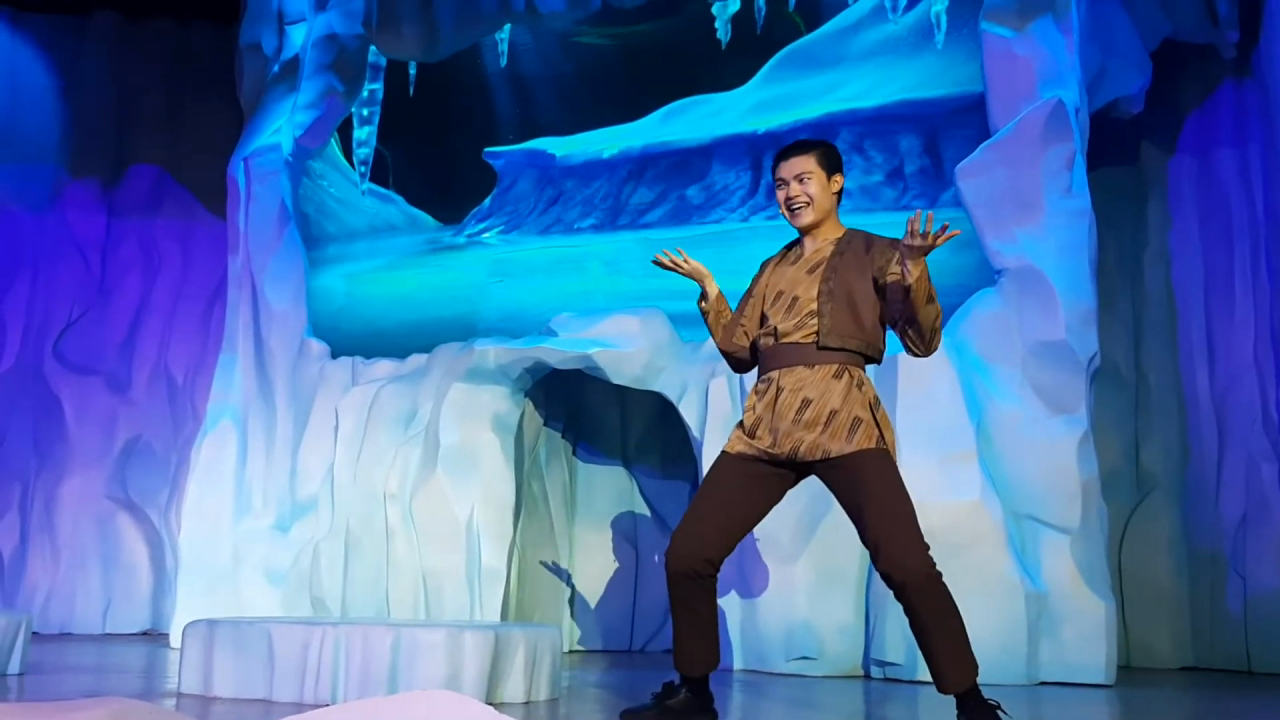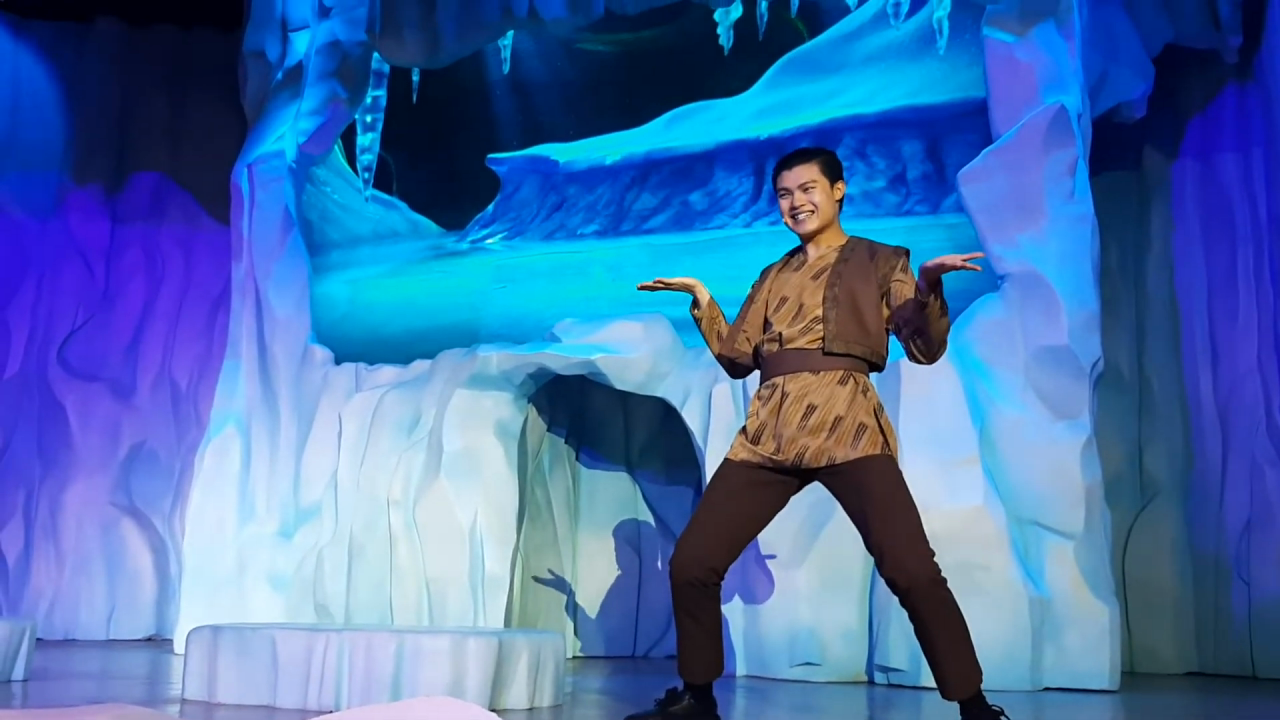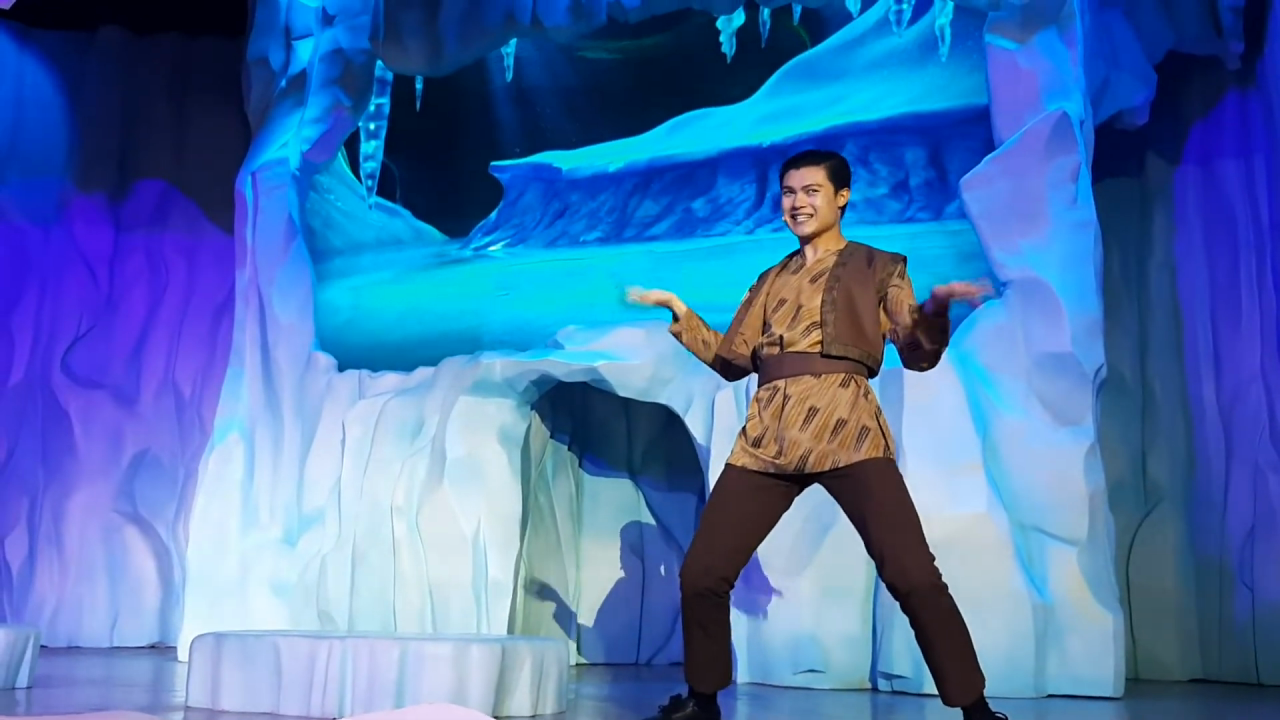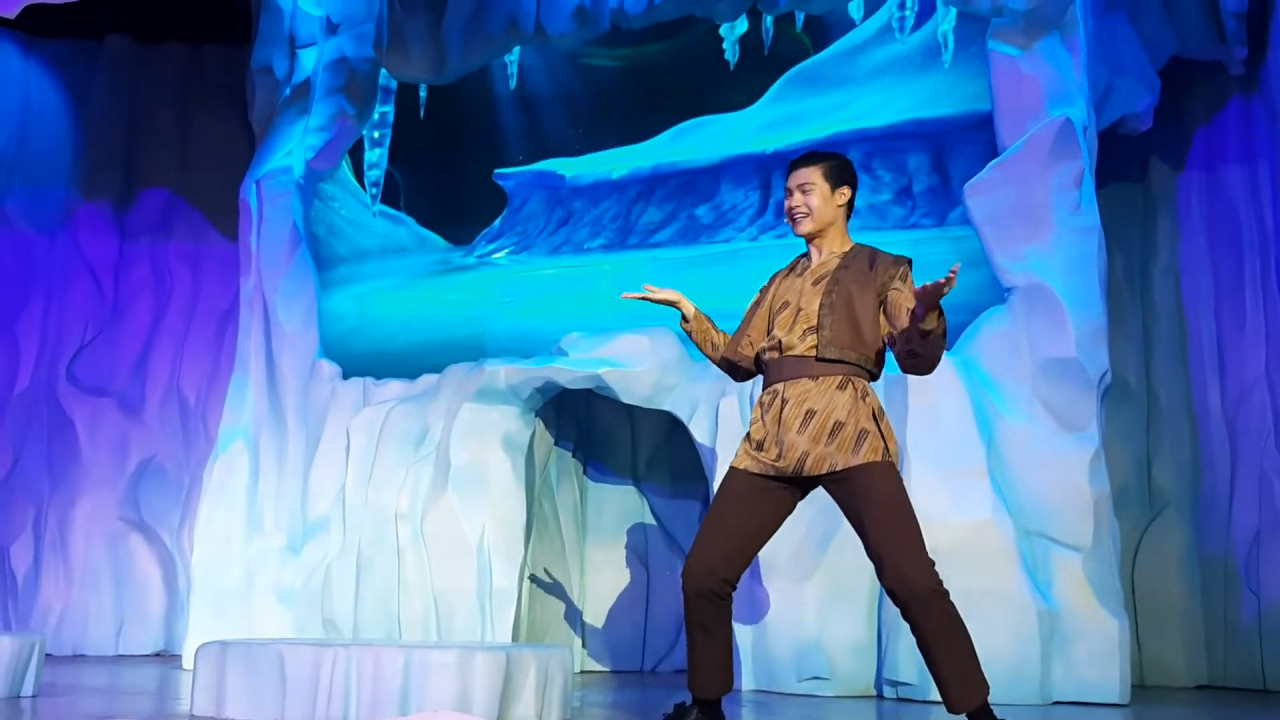
dt=0.5s
person 1, frame 1
left shoulder: (877, 253)
right shoulder: (772, 268)
left elbow: (922, 340)
right elbow: (739, 353)
left wrist: (913, 267)
right wrist: (708, 290)
left hip: (844, 421)
right hip: (764, 427)
left knee: (907, 565)
right knee: (686, 556)
person 1, frame 2
left shoulder: (881, 261)
right shoulder: (773, 276)
left elbow: (925, 349)
right elbow: (737, 358)
left wrist: (928, 286)
right wrist: (701, 298)
left hip: (847, 427)
right hip: (768, 433)
left knee: (913, 571)
right knee: (691, 564)
person 1, frame 3
left shoulder: (879, 268)
right shoulder: (771, 280)
left elbow: (919, 355)
right elbow: (732, 361)
left wrist: (937, 309)
right wrist: (680, 312)
left hip: (847, 430)
right hip: (767, 437)
left knee: (913, 576)
right knee: (701, 573)
person 1, frame 4
left shoulder: (883, 270)
right shoulder: (780, 282)
left elbow: (918, 360)
right elbow: (740, 361)
left wrist: (927, 308)
right wrist: (688, 309)
left hip: (849, 432)
right hip: (771, 440)
left knee: (912, 580)
right knee: (703, 574)
